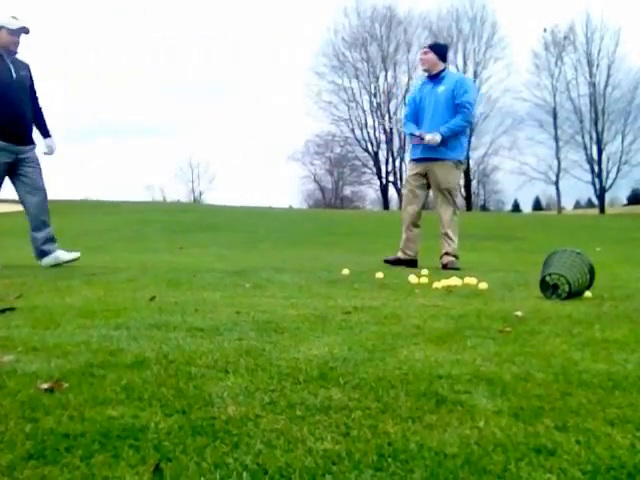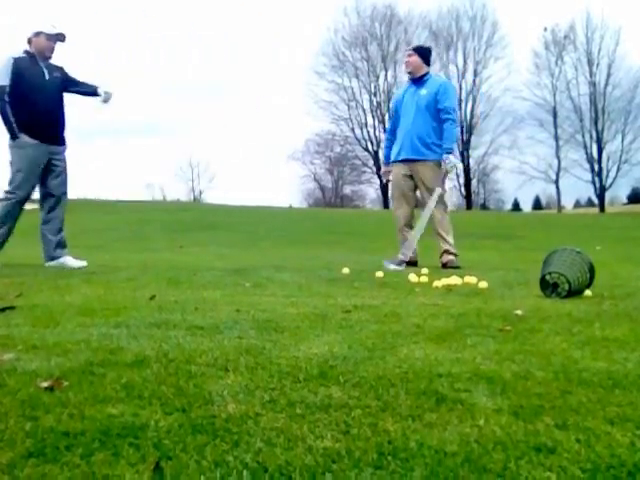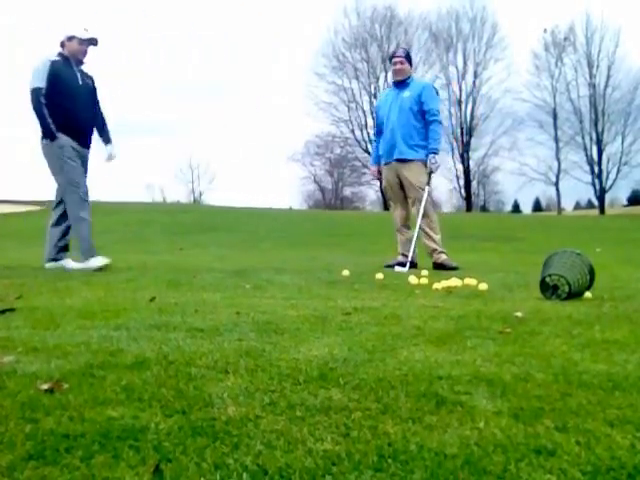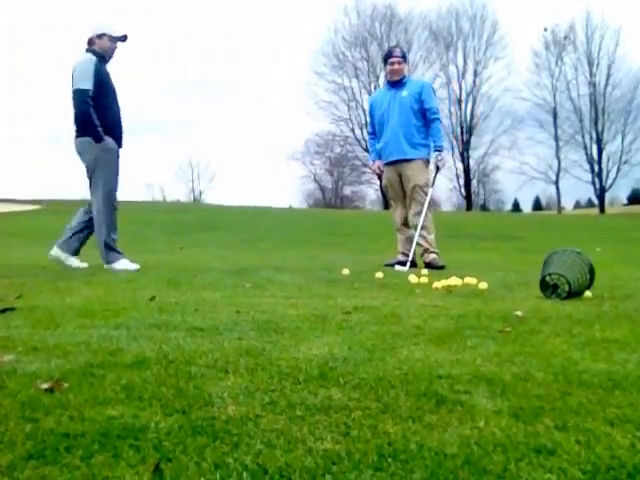
dt=0.4s
person 1, frame 1
left shoulder: (23, 68)
left elbow: (33, 104)
left wrist: (46, 135)
left hip: (24, 147)
left knee: (36, 196)
left ankle: (47, 250)
person 1, frame 2
left shoulder: (57, 72)
left elbow: (76, 85)
left wrist: (98, 91)
left hip: (55, 146)
right hip: (28, 143)
left knee: (56, 198)
left ankle: (56, 254)
person 1, frame 3
left shoulder: (87, 78)
right shoulder: (48, 67)
left elbow: (95, 111)
right elbow: (38, 100)
left wrist: (107, 141)
right wrist: (53, 135)
left hip: (81, 145)
right hip: (60, 142)
left knee: (67, 199)
right knee: (76, 194)
left ankle: (55, 256)
right ankle: (88, 254)
person 1, frame 4
left shoulder: (100, 68)
right shoulder: (87, 63)
right elbow: (83, 102)
right wrist: (101, 137)
left hip: (106, 143)
right hip: (98, 142)
left knee: (102, 201)
right knee: (105, 199)
left ankle: (65, 247)
right ankle: (112, 257)
person 2, frame 1
left shoulder: (460, 83)
right shoulder: (418, 90)
left elbow: (466, 116)
right elbow: (408, 121)
left wrist: (440, 134)
right wrist: (414, 134)
left hip: (447, 157)
right hip: (418, 157)
left knee: (447, 208)
right knee: (410, 205)
left ankle: (449, 256)
right ankle: (407, 253)
person 2, frame 2
left shoulder: (441, 86)
right shoulder: (401, 94)
left elbow: (450, 121)
right elbow: (392, 129)
left wrist: (448, 152)
right wrist: (386, 161)
left hip: (429, 160)
right hip: (401, 160)
left knee: (437, 208)
right knee: (402, 209)
left ankle: (448, 254)
right ankle: (407, 255)
person 2, frame 3
left shoulder: (423, 89)
right shoulder: (383, 98)
left elbow: (434, 121)
right elbow: (378, 133)
left wrist: (434, 152)
right wrist: (375, 161)
left hip: (414, 159)
right hip: (389, 162)
left knee: (423, 207)
right knee: (398, 212)
left ankle: (438, 255)
right ankle: (405, 255)
person 2, frame 4
left shoulder: (421, 87)
right shoulder: (376, 98)
left elbow: (434, 119)
right elbow: (373, 132)
left wrist: (438, 149)
right wrist: (375, 157)
left hip: (415, 157)
right hip: (388, 161)
left knee: (419, 208)
right knee: (398, 210)
left ankle: (430, 253)
right ankle: (405, 254)
